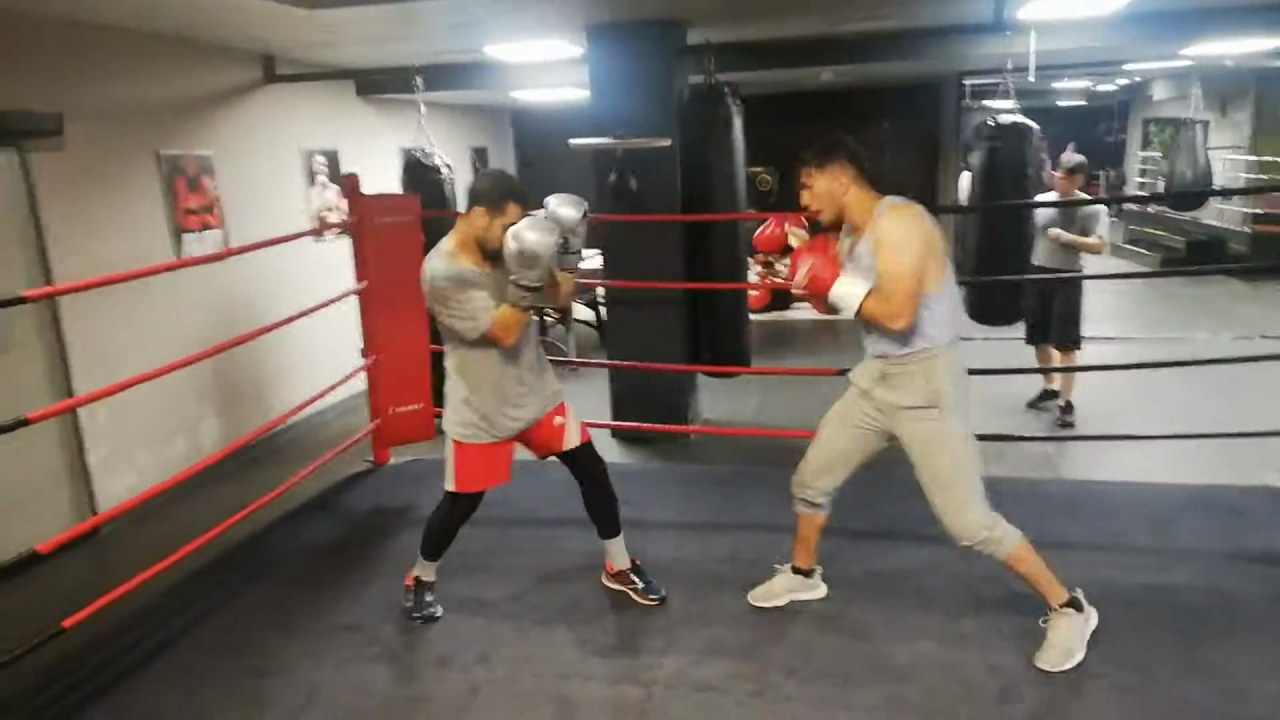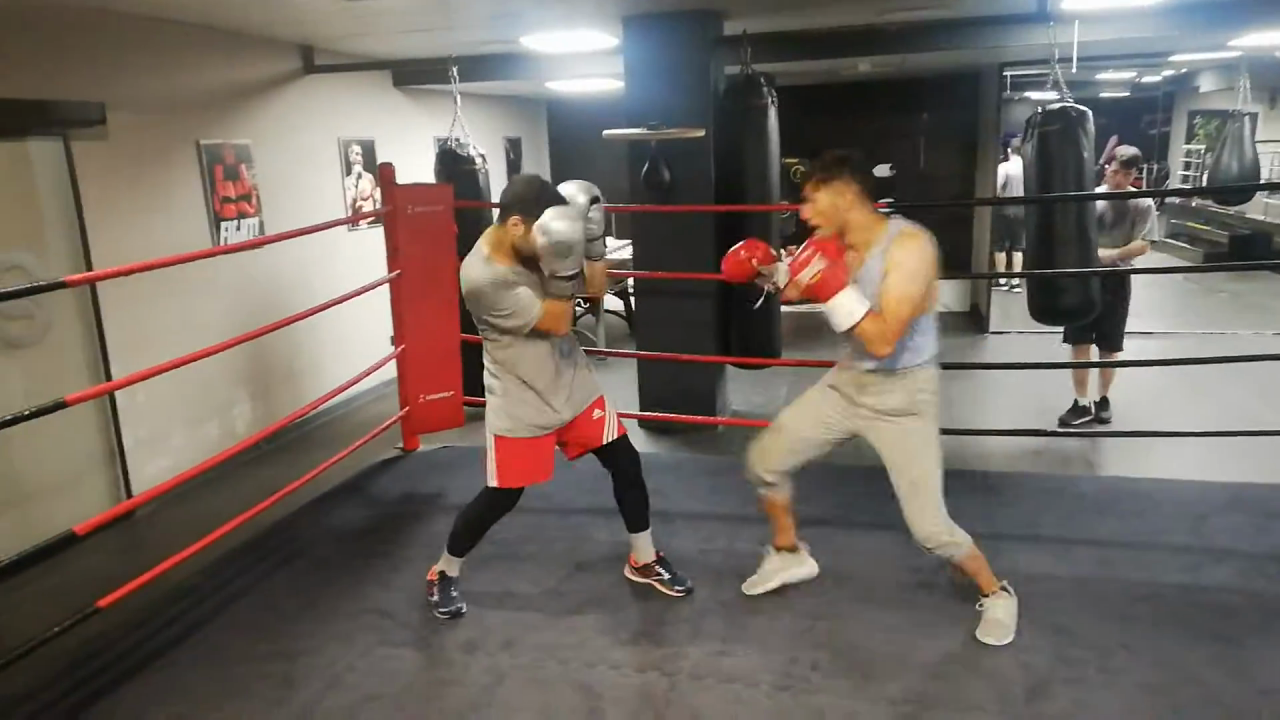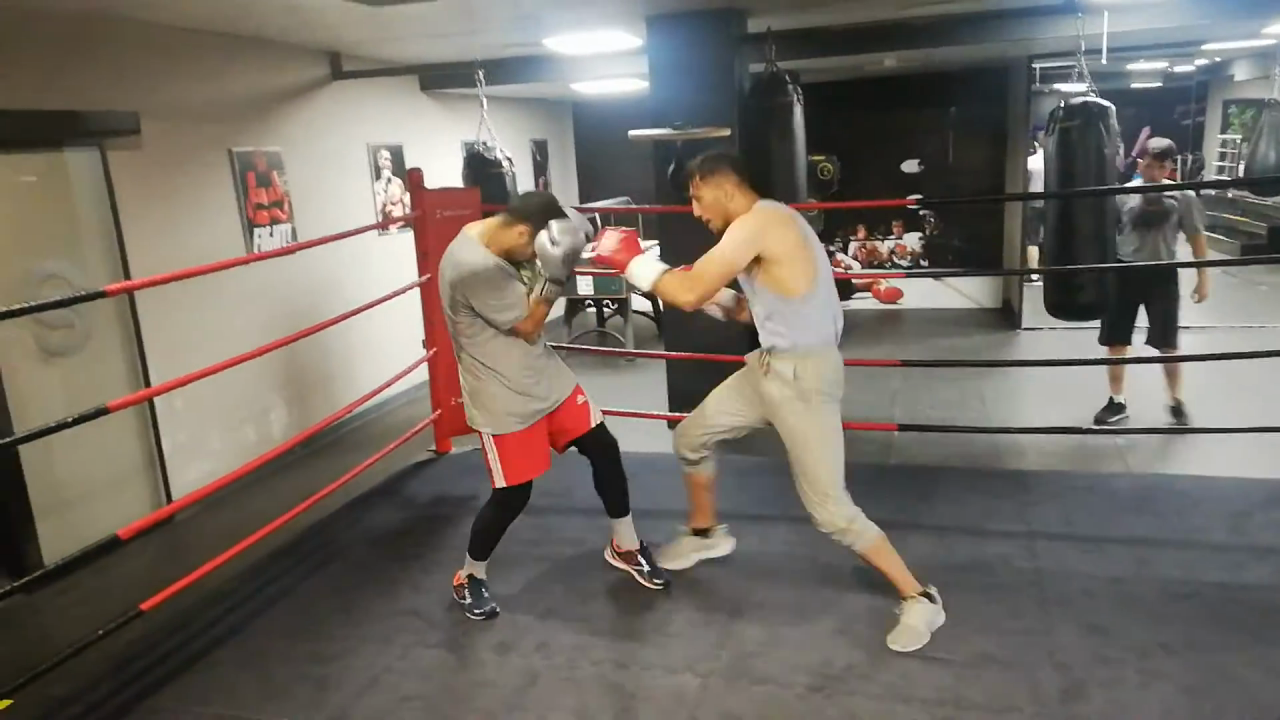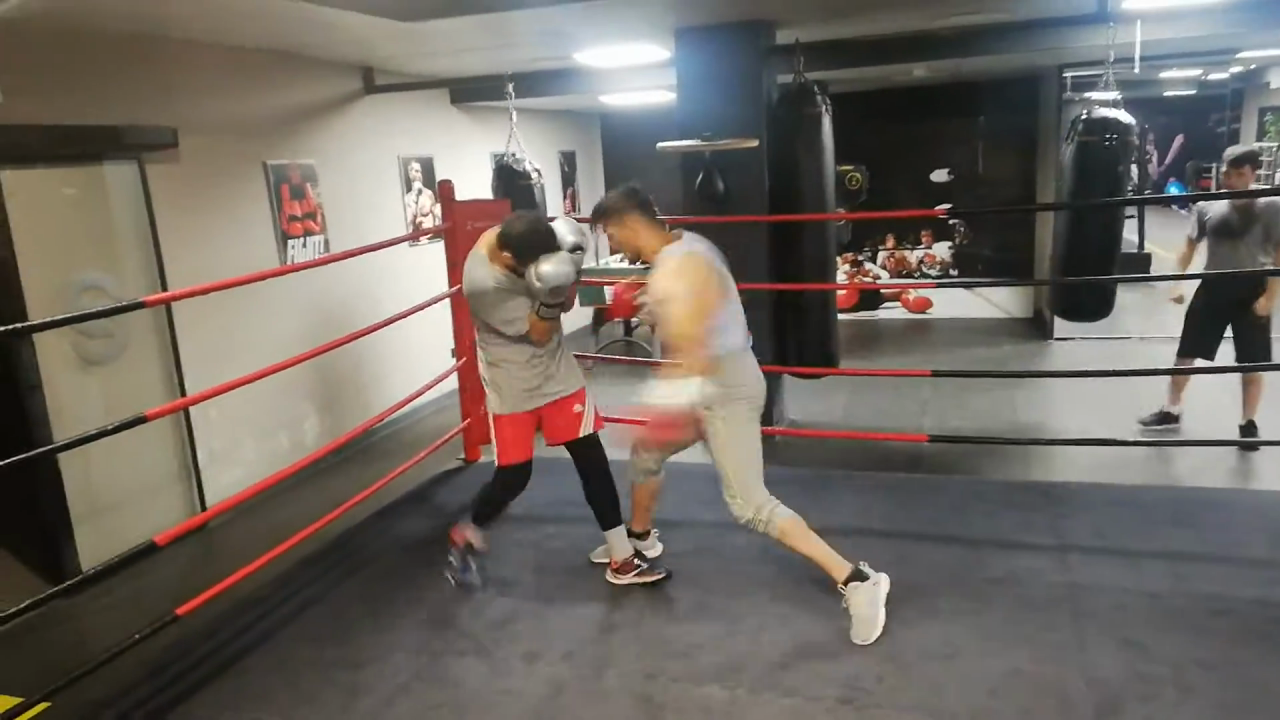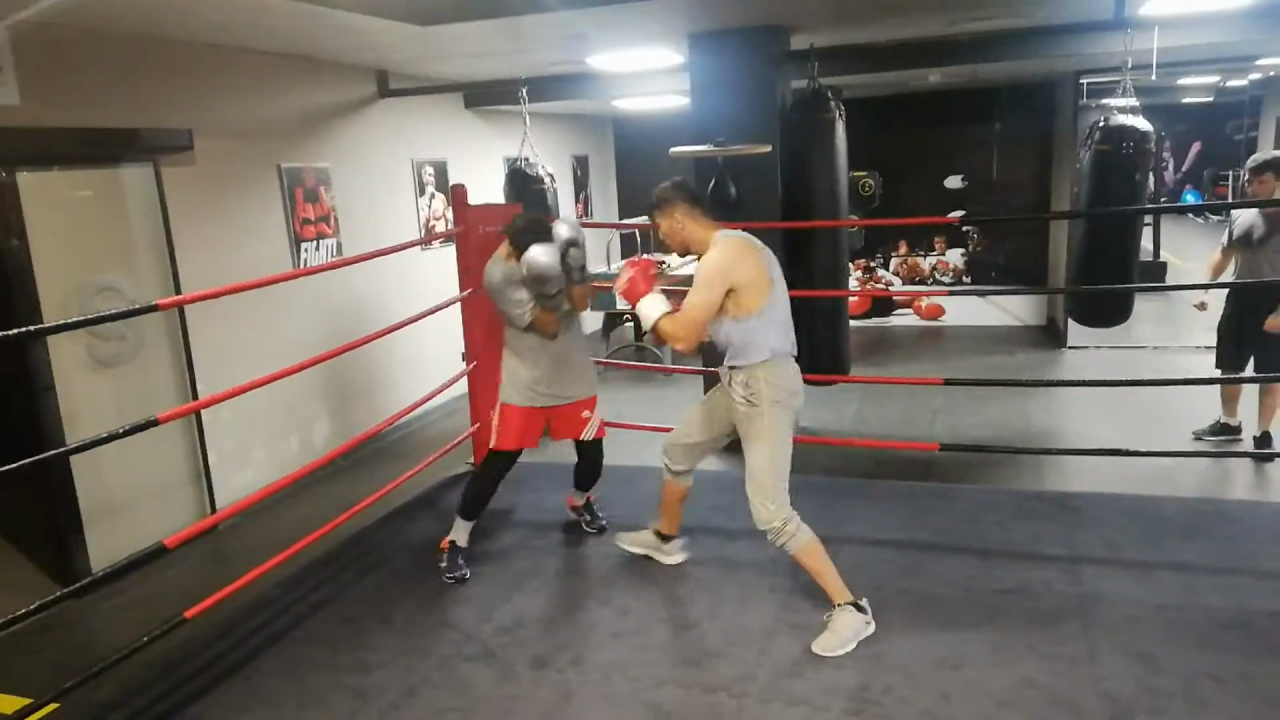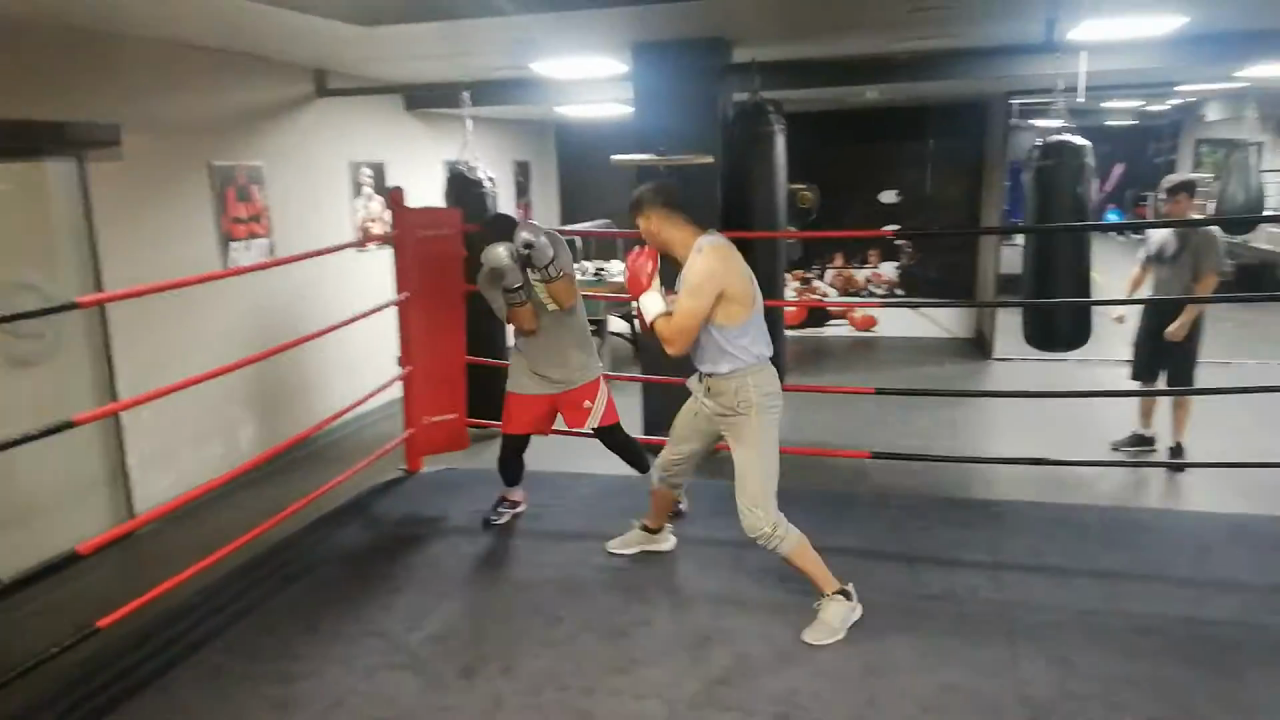
dt=0.5s
person 1, frame 1
left shoulder: (901, 222)
right shoulder: (853, 232)
left elbow: (899, 316)
right elbow: (835, 297)
left wrist: (830, 277)
right wrist: (798, 255)
left hip: (928, 383)
right hip: (876, 379)
left knee: (968, 522)
right knee: (810, 480)
left ankle: (1066, 608)
right ankle: (802, 574)
person 1, frame 2
left shoulder: (910, 246)
right shoulder: (838, 243)
left elbow: (883, 341)
right elbow: (804, 288)
left wrist: (835, 286)
right wrist: (769, 265)
left hip: (905, 395)
right hip: (849, 382)
left knee: (930, 528)
right knee: (764, 458)
left ankle: (997, 595)
right ankle: (788, 553)
person 1, frame 3
left shoulder: (757, 226)
right shoulder: (768, 226)
left elbow: (687, 294)
left wrist: (628, 260)
right wrist: (718, 298)
left hip: (806, 376)
right hip: (772, 366)
left knee: (830, 511)
right knee: (691, 437)
left ankle: (920, 599)
right ankle: (706, 534)
person 1, frame 4
left shoulder: (675, 269)
right shoulder: (686, 244)
left elbow: (690, 347)
left wrist: (668, 410)
right wrist: (644, 299)
left hip: (730, 384)
right hip: (710, 381)
left knee: (750, 506)
right knee: (644, 452)
left ankle: (856, 581)
right ankle: (640, 537)
person 1, frame 5
left shoulder: (723, 258)
right shoulder: (738, 246)
left elbow: (683, 340)
left wrist: (644, 297)
right wrist: (660, 299)
left hip: (767, 388)
right hip: (737, 382)
left knee: (772, 515)
right knee: (678, 449)
left ankle: (850, 609)
right ankle: (664, 538)
person 1, frame 6
left shoulder: (708, 262)
right shoulder: (703, 250)
left elbow: (675, 342)
left wrist: (646, 290)
right wrist: (657, 300)
left hip: (747, 396)
right hip: (712, 388)
left knee: (759, 520)
right knee: (670, 465)
left ankle: (839, 596)
right ankle: (653, 531)
person 2, frame 1
left shoulder: (507, 248)
right shoulder: (442, 273)
left elbow: (561, 294)
right elbow: (507, 333)
left wrist: (565, 248)
right wrist: (528, 275)
left hip: (535, 392)
right hip: (479, 409)
left knee: (592, 469)
right knee: (461, 502)
left ankle: (620, 568)
right ankle: (421, 578)
person 2, frame 2
left shoulder: (537, 245)
right shoulder: (481, 278)
left elbow: (594, 286)
right elbow: (557, 324)
left wrist: (586, 242)
right wrist: (562, 266)
left hip: (573, 384)
right hip: (520, 400)
left knee: (626, 462)
right knee: (500, 496)
left ankle: (644, 560)
right ankle: (444, 573)
person 2, frame 3
left shoulder: (487, 237)
right shoulder: (474, 268)
right elbow: (528, 328)
left wrist: (547, 268)
right wrist: (552, 273)
left hip: (546, 376)
right hip: (503, 396)
left knee: (604, 449)
right knee: (512, 495)
left ankle: (626, 546)
right ankle: (470, 576)
person 2, frame 4
left shoulder: (523, 238)
right shoulder: (484, 283)
left elbow: (564, 300)
right elbow: (540, 335)
left wrist: (566, 269)
right wrist: (549, 295)
left hip: (556, 373)
right hip: (511, 387)
left knee: (592, 458)
right knee: (512, 478)
left ankle: (622, 557)
right ankle: (467, 538)
person 2, frame 5
left shoulder: (555, 243)
right shoulder: (499, 276)
left elbow: (582, 303)
right elbow: (548, 327)
left wrist: (574, 263)
right wrist: (548, 288)
left hip: (573, 373)
right hip: (525, 381)
left knee: (591, 454)
right knee: (497, 464)
left ankle: (580, 500)
right ankle: (457, 540)
person 2, frame 6
left shoulder: (550, 242)
right shoulder: (492, 277)
left elbow: (568, 302)
right elbow: (527, 325)
left wrist: (543, 259)
right wrist: (513, 281)
left hip: (576, 367)
right hip: (530, 371)
left knee: (611, 436)
right knee: (512, 444)
right ankle: (512, 496)
person 3, frame 1
left shoulder: (1092, 208)
right shoulder: (1039, 201)
left elbow: (1098, 245)
left wrist: (1067, 237)
left hip: (1066, 280)
right hip: (1036, 276)
left knee: (1066, 345)
right knee: (1038, 340)
left ankle: (1066, 403)
right ankle: (1051, 387)
person 3, frame 2
left shoulder: (1142, 204)
left elbow: (1142, 246)
left wrist: (1110, 255)
left hip: (1115, 280)
left knee: (1109, 346)
right knee: (1079, 342)
left ankle: (1103, 399)
right ankle: (1083, 404)
person 3, frame 3
left shoulder: (1182, 197)
right shoulder: (1121, 195)
left elbow: (1196, 237)
left wrist: (1203, 278)
left hip: (1162, 275)
right hip: (1125, 274)
left knee: (1167, 344)
right knee: (1116, 342)
left ankle: (1176, 401)
right ankle: (1117, 403)
person 3, frame 4
right shoulder: (1208, 205)
right elbow: (1191, 244)
right wrist: (1178, 281)
left hip: (1251, 289)
right hip: (1214, 286)
left knee: (1252, 363)
right knee: (1186, 352)
left ankle: (1248, 422)
right ankle: (1171, 411)
person 3, frame 5
right shoulder: (1239, 214)
right elbow: (1225, 253)
right wrist: (1205, 288)
right hip: (1239, 295)
right knee: (1230, 366)
right ankle: (1229, 422)
person 3, frame 6
left shoulder: (1205, 235)
right shoulder: (1156, 232)
left elbow: (1207, 282)
left wrist: (1184, 320)
right wrist: (1124, 301)
left hip: (1183, 315)
right hip: (1155, 310)
left knee: (1180, 384)
right knee: (1146, 377)
left ankle: (1177, 444)
right ankle: (1144, 433)
